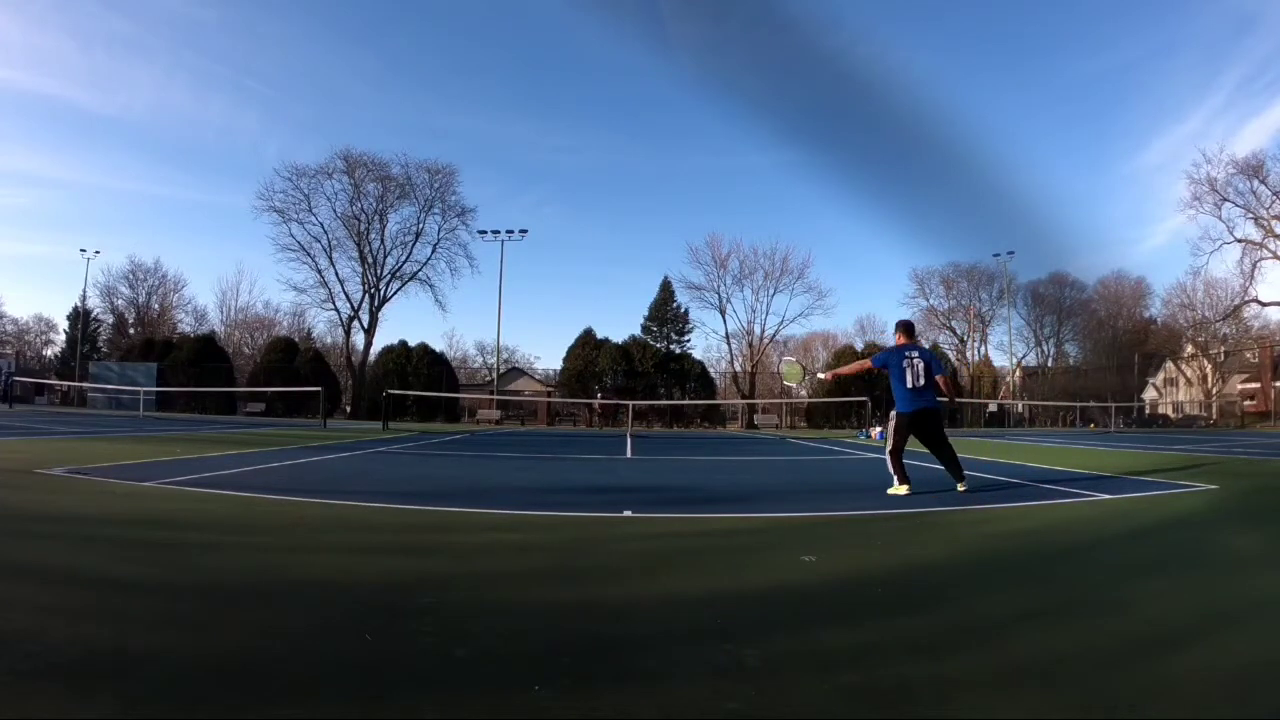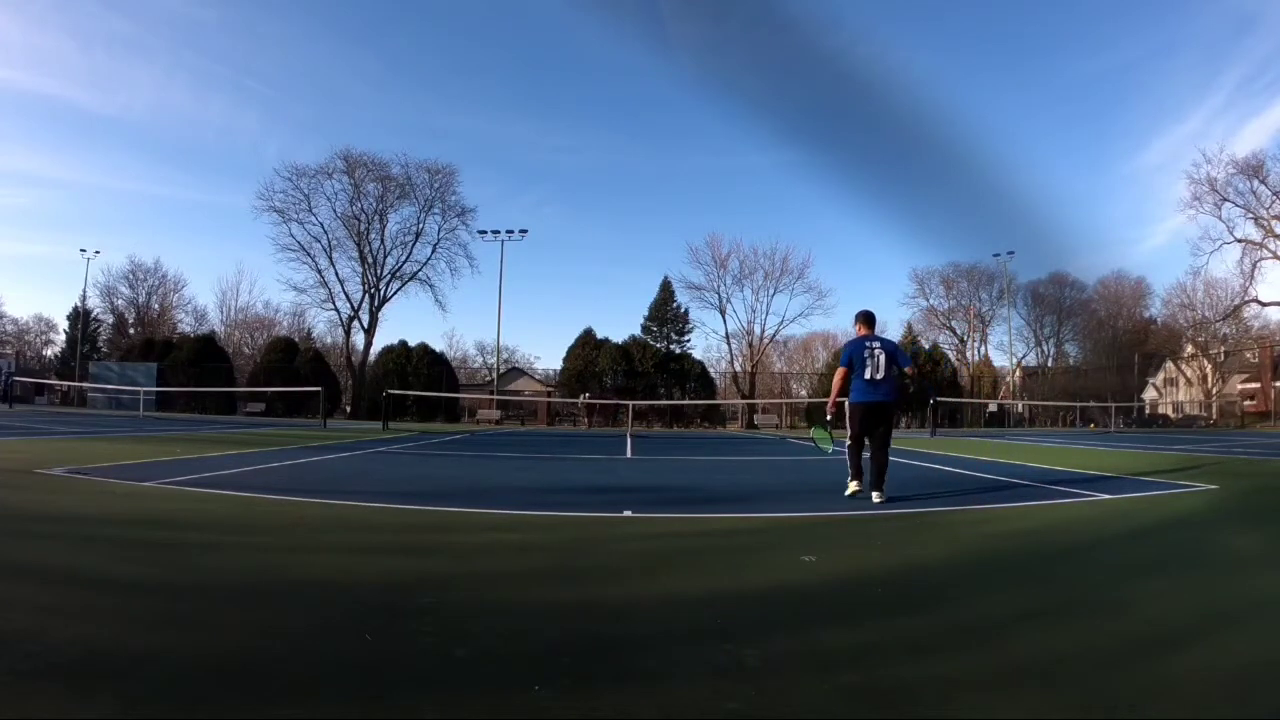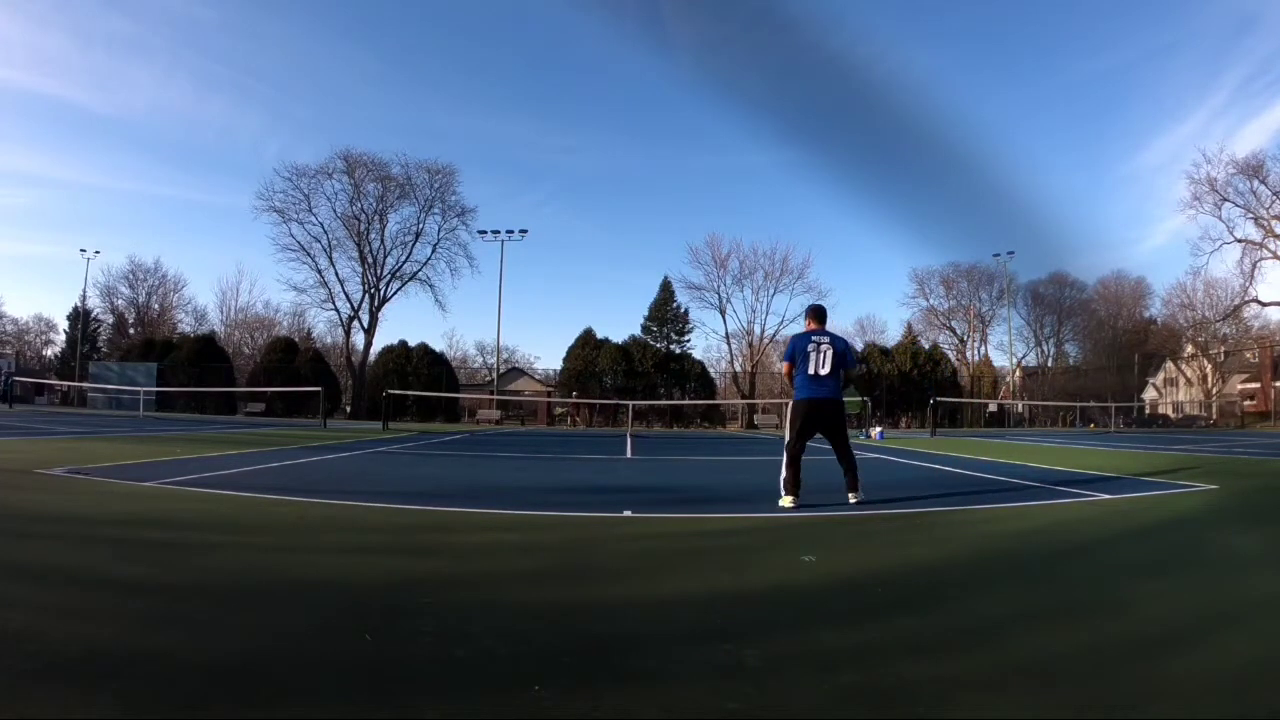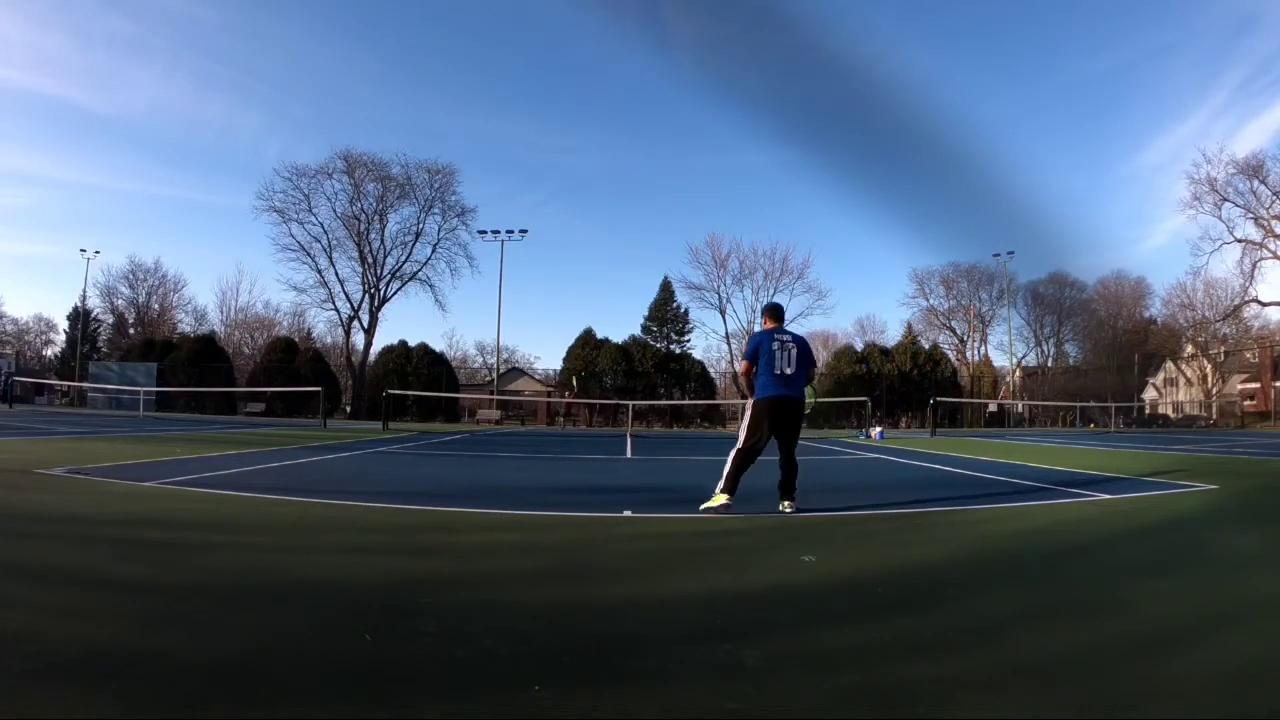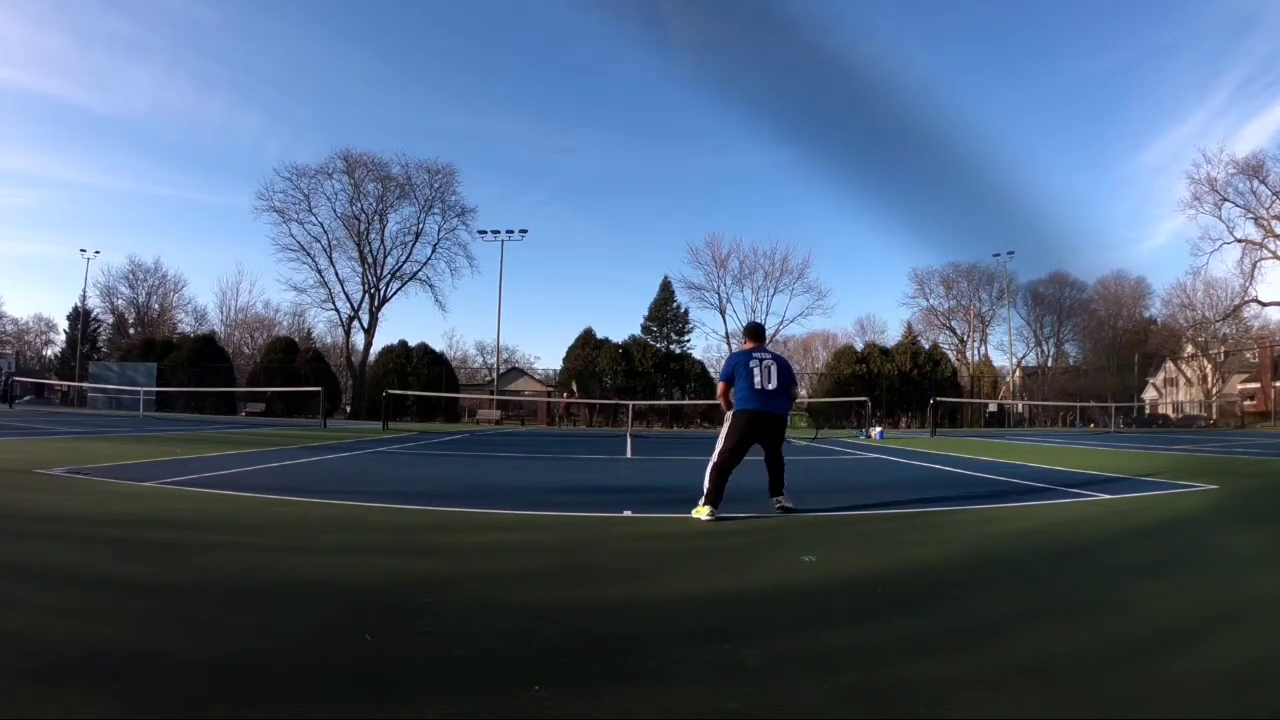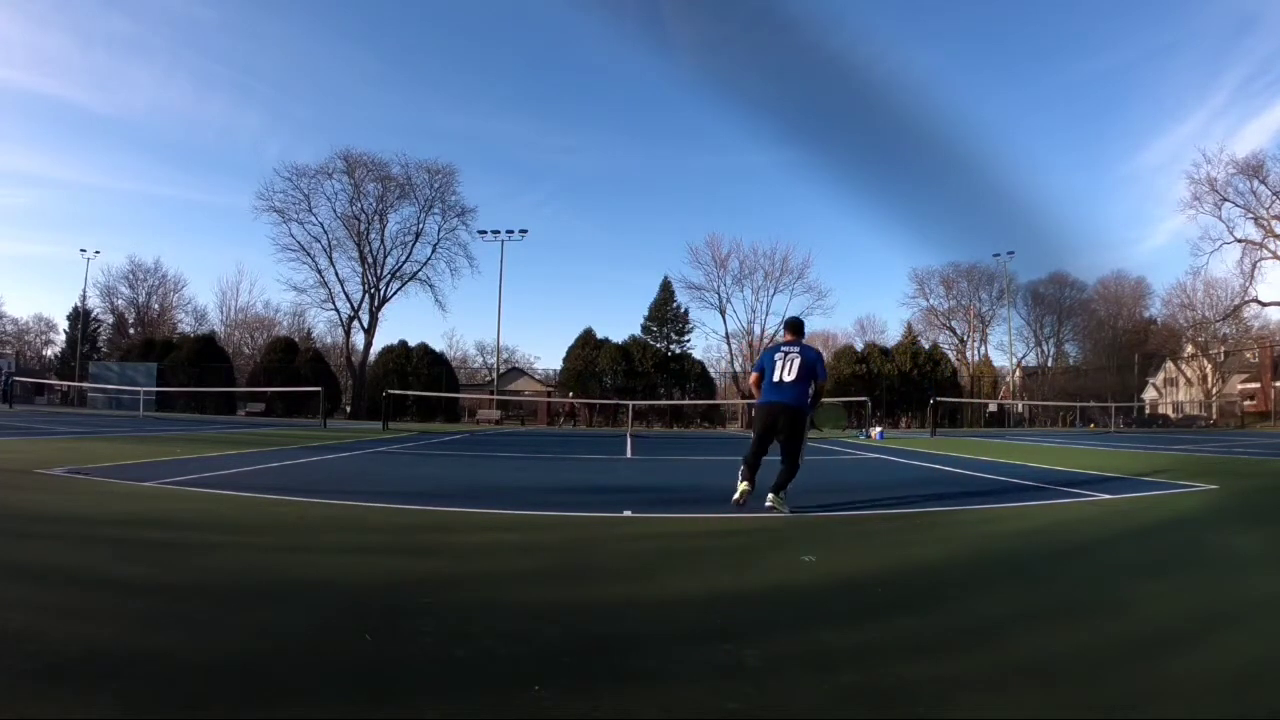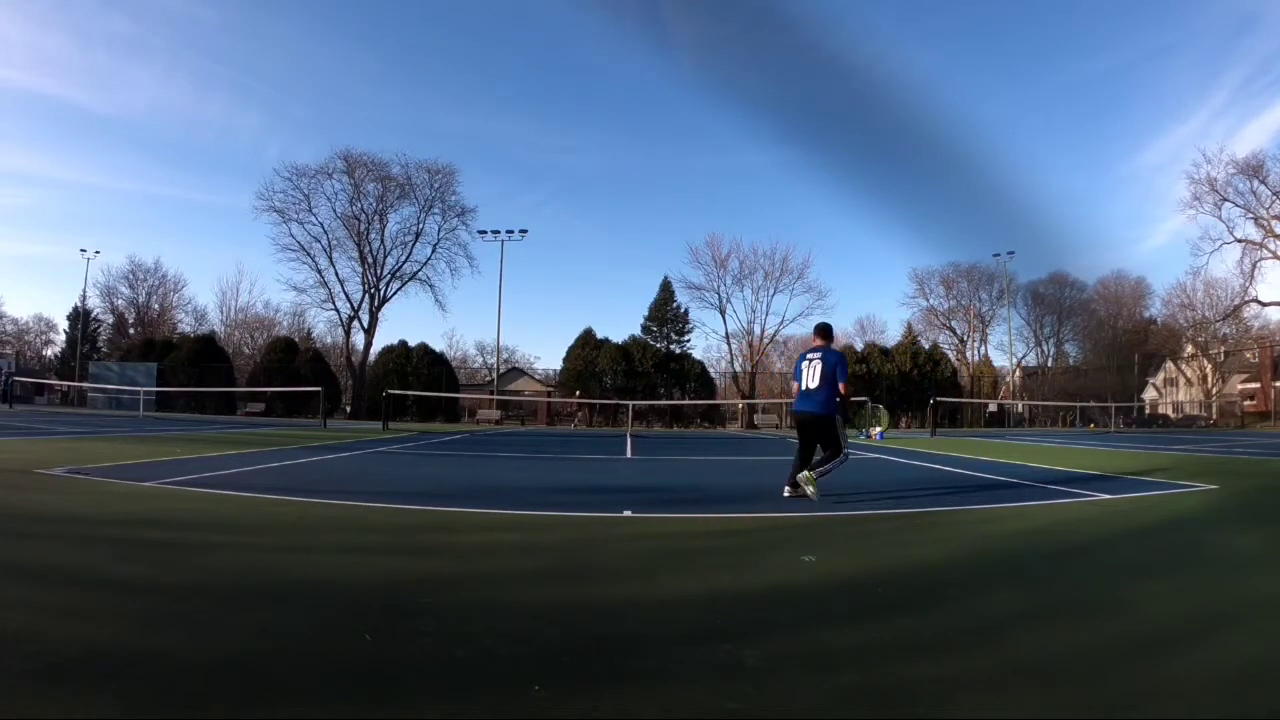
dt=0.3s
person 1, frame 1
left shoulder: (891, 353)
right shoulder: (927, 354)
left elbow: (863, 365)
right elbow: (942, 380)
left wrist: (835, 372)
right wrist: (951, 397)
left hip: (904, 411)
right hip: (929, 410)
left knee: (893, 449)
right knee: (942, 447)
left ankle: (902, 484)
right ankle: (960, 481)
person 1, frame 2
left shoulder: (852, 345)
right shoulder: (891, 345)
left elbow: (841, 375)
right elbow: (910, 371)
left wrist: (832, 400)
left hip: (859, 402)
right hip: (885, 403)
left knee: (854, 444)
right knee: (880, 448)
left ankle: (855, 480)
right ankle: (877, 490)
person 1, frame 3
left shoulder: (798, 340)
right shoulder: (841, 343)
left elbow: (787, 371)
right elbow: (851, 375)
left hip: (804, 401)
right hip: (832, 402)
left knee: (793, 448)
right knee: (843, 449)
left ankle: (790, 495)
right ankle: (853, 491)
person 1, frame 4
left shoulder: (758, 338)
right shoulder: (801, 341)
left elbow: (745, 371)
right elbow: (810, 375)
left wrist: (752, 393)
left hip: (766, 400)
right hip: (795, 403)
left knee: (744, 450)
right knee: (787, 454)
left ankle: (723, 496)
right ankle: (788, 500)
person 1, frame 5
left shoulder: (736, 358)
right shoulder: (781, 361)
left elbow: (722, 392)
right elbow: (792, 394)
left wrist: (731, 412)
left hip: (745, 414)
right hip: (776, 417)
left knee: (721, 462)
right knee: (774, 458)
left ankle: (708, 506)
right ankle: (779, 497)
person 1, frame 6
left shoulder: (770, 351)
right shoulder: (813, 354)
left elbow: (753, 381)
right elbow: (821, 387)
right wrist: (810, 407)
left hip: (766, 406)
right hip: (795, 410)
left knee: (756, 449)
right knee: (791, 459)
left ankle: (745, 484)
right ankle: (776, 495)
person 1, frame 7
left shoulder: (802, 357)
right shoulder: (837, 357)
right elbow: (843, 389)
right wrist: (842, 408)
left hip: (800, 411)
right hip: (825, 412)
left knee: (805, 450)
right knee: (837, 453)
left ankle: (791, 487)
right ankle: (809, 475)
